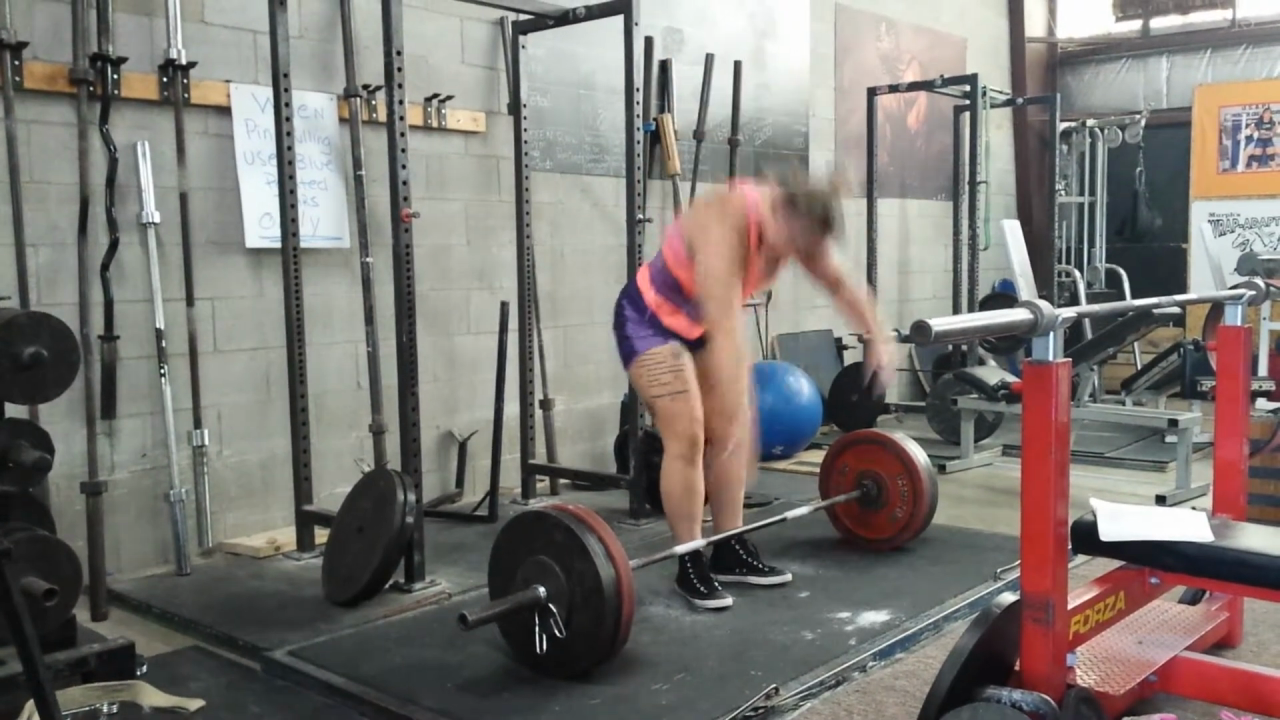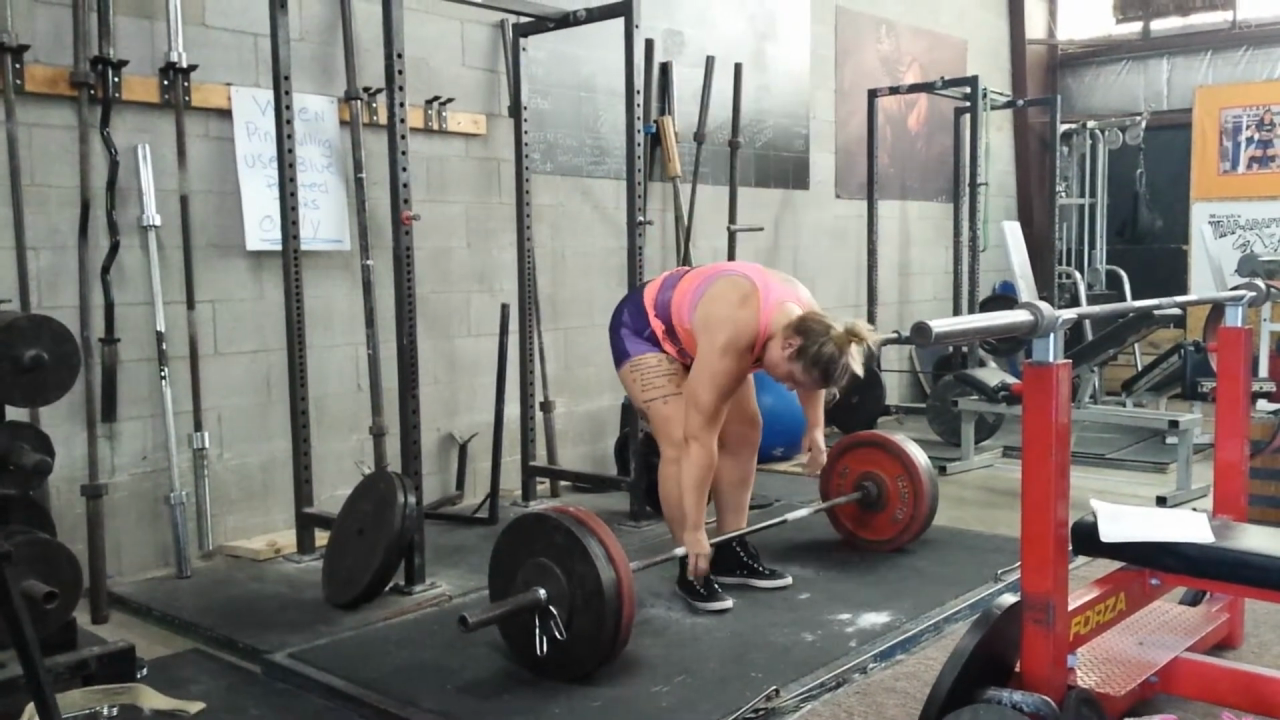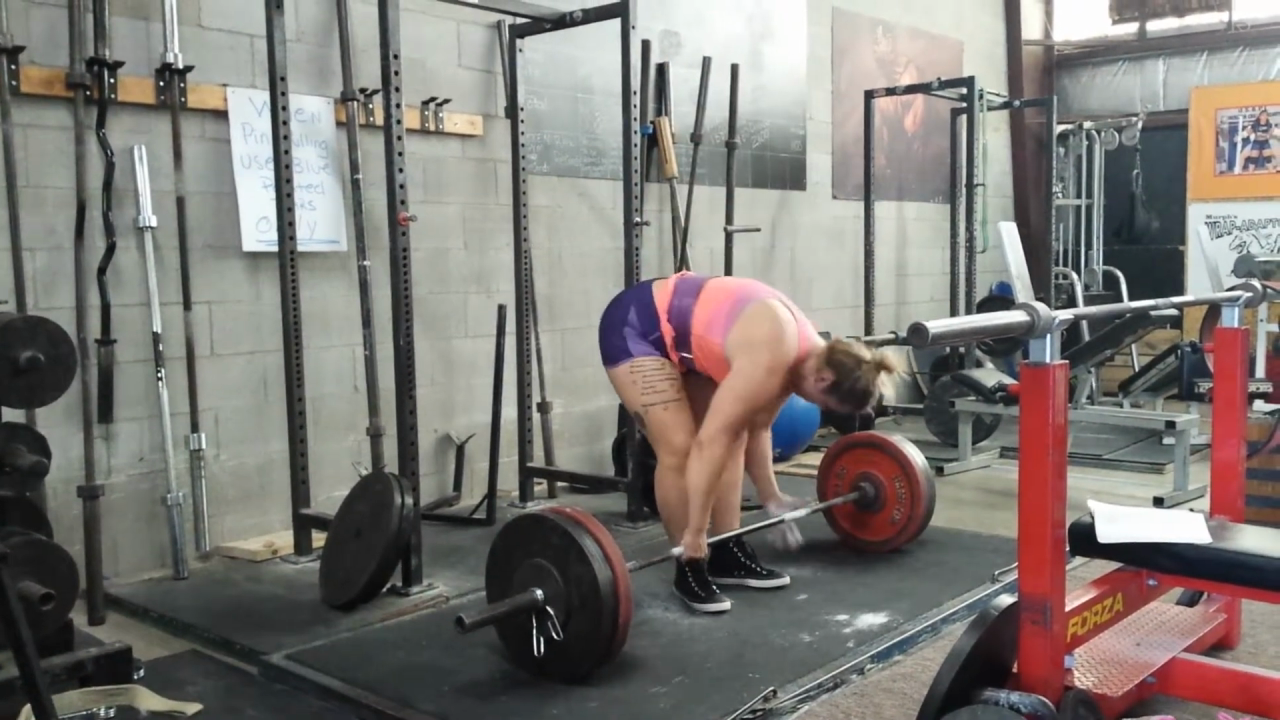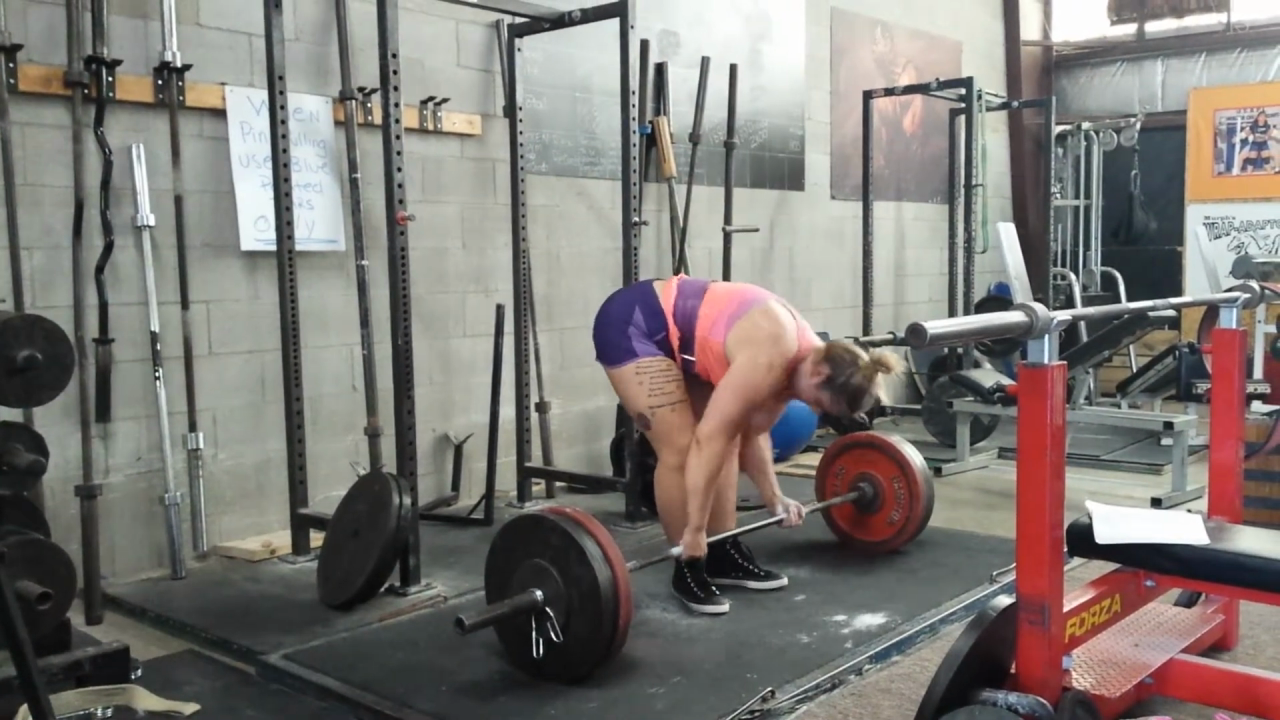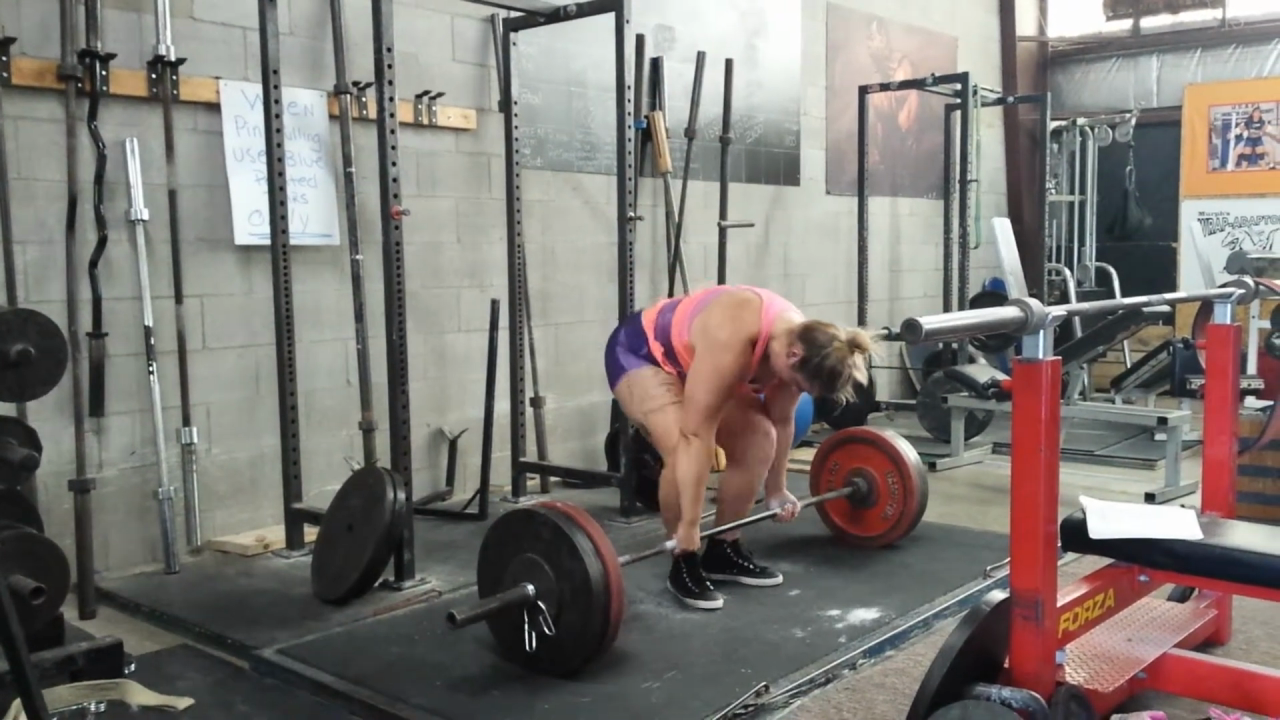
dt=0.4s
person 1, frame 1
left shoulder: (791, 225)
right shoulder: (726, 224)
left elbow: (838, 283)
right elbow: (725, 326)
left wrist: (876, 334)
right wrist: (741, 415)
left hip: (705, 328)
right hip: (652, 318)
left knee: (728, 429)
right knee: (686, 437)
left ankle: (729, 550)
right ankle: (690, 564)
person 1, frame 2
left shoulder: (807, 323)
right shoulder: (732, 334)
left elbow: (811, 373)
right elbow: (699, 438)
left wrist: (815, 427)
right wrist: (694, 532)
left hip: (692, 329)
right hip: (644, 329)
left knee: (745, 431)
right knee: (679, 443)
left ankle: (732, 552)
right ankle: (691, 567)
person 1, frame 3
left shoulder: (807, 349)
right shoulder: (772, 357)
left elbow: (757, 429)
right elbow: (711, 442)
left wrist: (770, 497)
right wrist: (695, 533)
left hip: (685, 336)
right hip: (637, 327)
left knee: (735, 437)
right knee: (679, 449)
left ankle: (728, 553)
right ankle: (690, 566)
person 1, frame 4
left shoulder: (800, 355)
right shoulder: (770, 359)
left elbow: (753, 433)
right elbow: (708, 440)
left wrist: (774, 499)
right wrist: (694, 531)
left hip: (672, 332)
right hip: (633, 324)
left knee: (727, 434)
right knee: (679, 451)
left ankle: (724, 554)
right ankle: (687, 567)
person 1, frame 5
left shoulder: (797, 339)
right shoulder: (732, 340)
left elbow: (780, 421)
right elbow: (695, 434)
left wrist: (777, 490)
right wrist: (689, 525)
left hip: (690, 358)
right hip: (640, 352)
left knee: (758, 441)
right knee: (681, 450)
left ankle: (723, 550)
right ankle: (685, 562)
